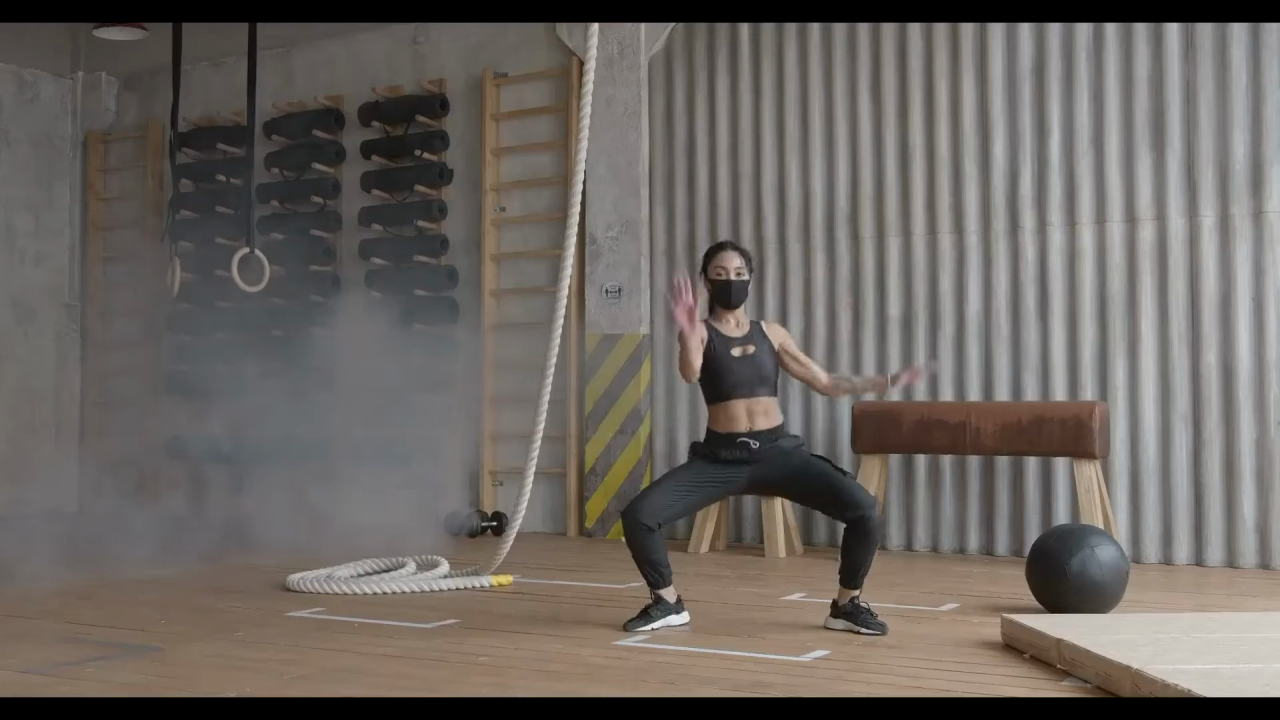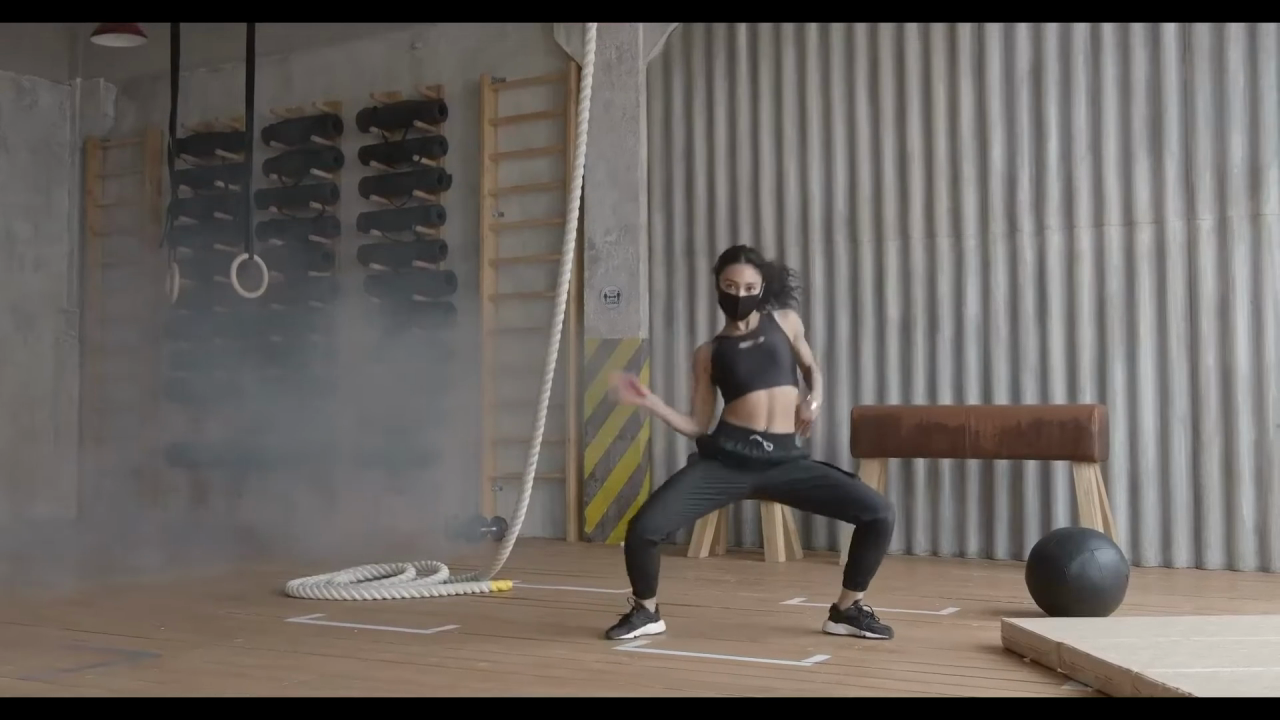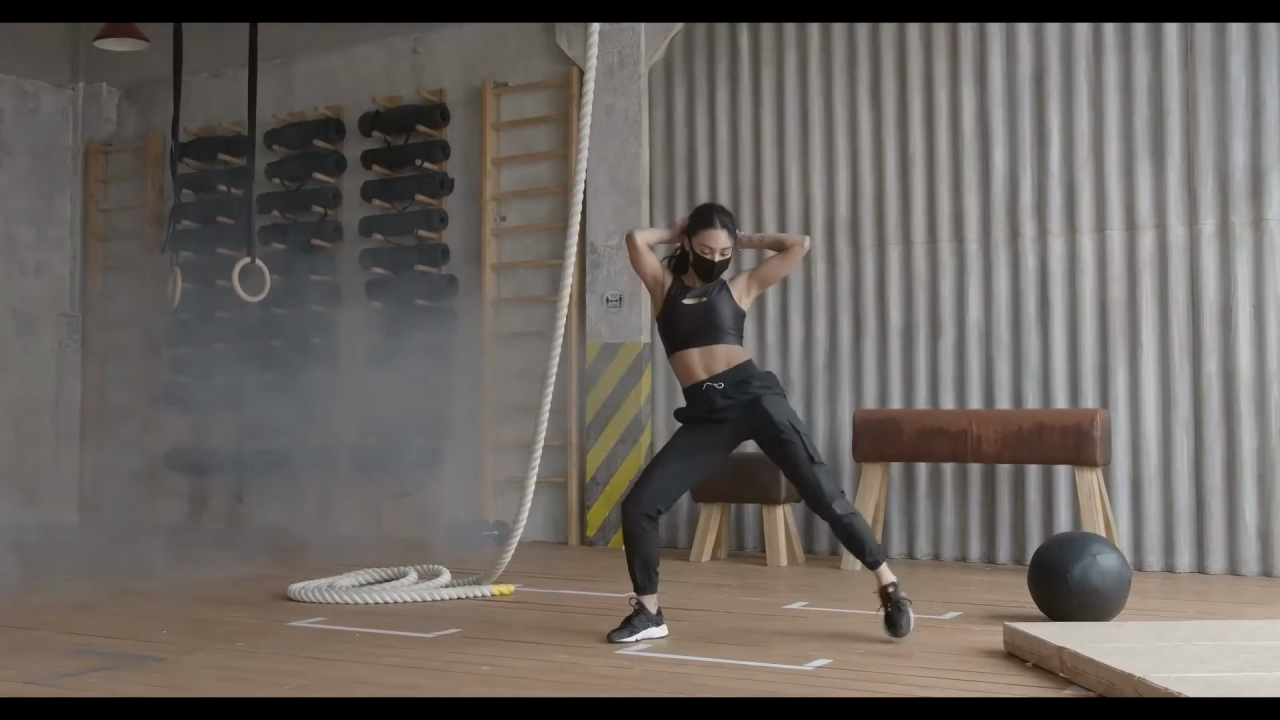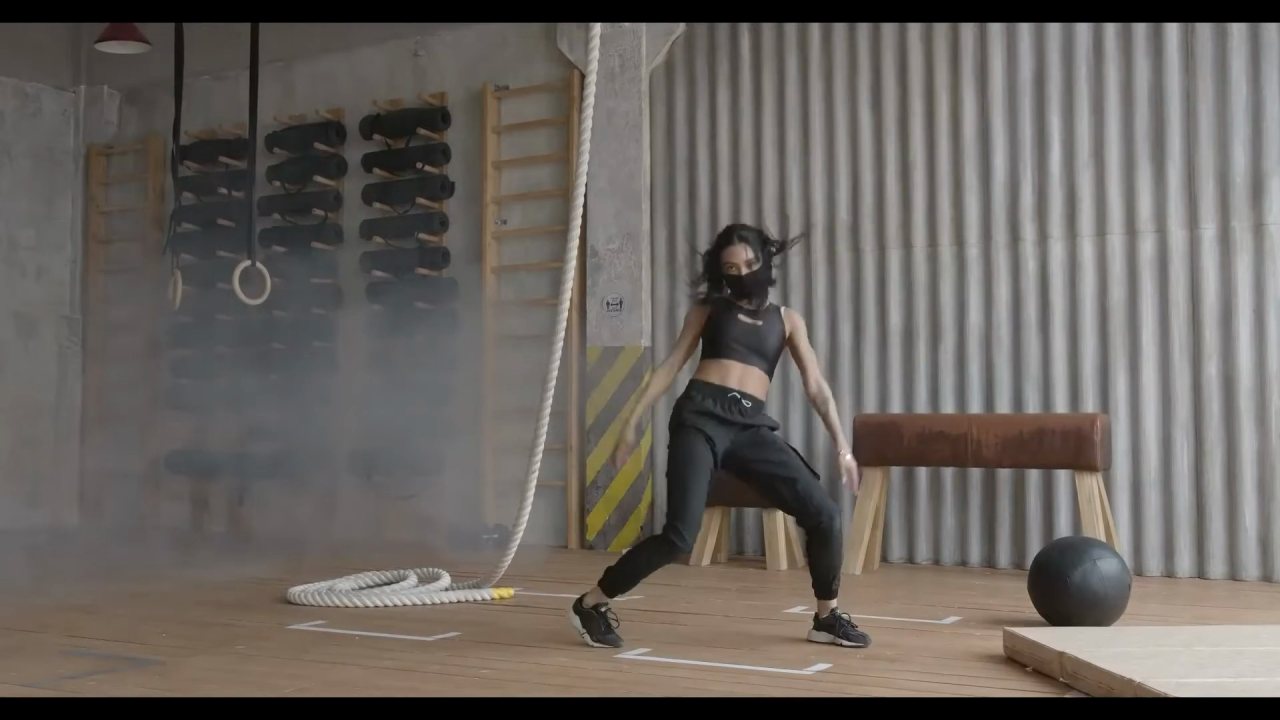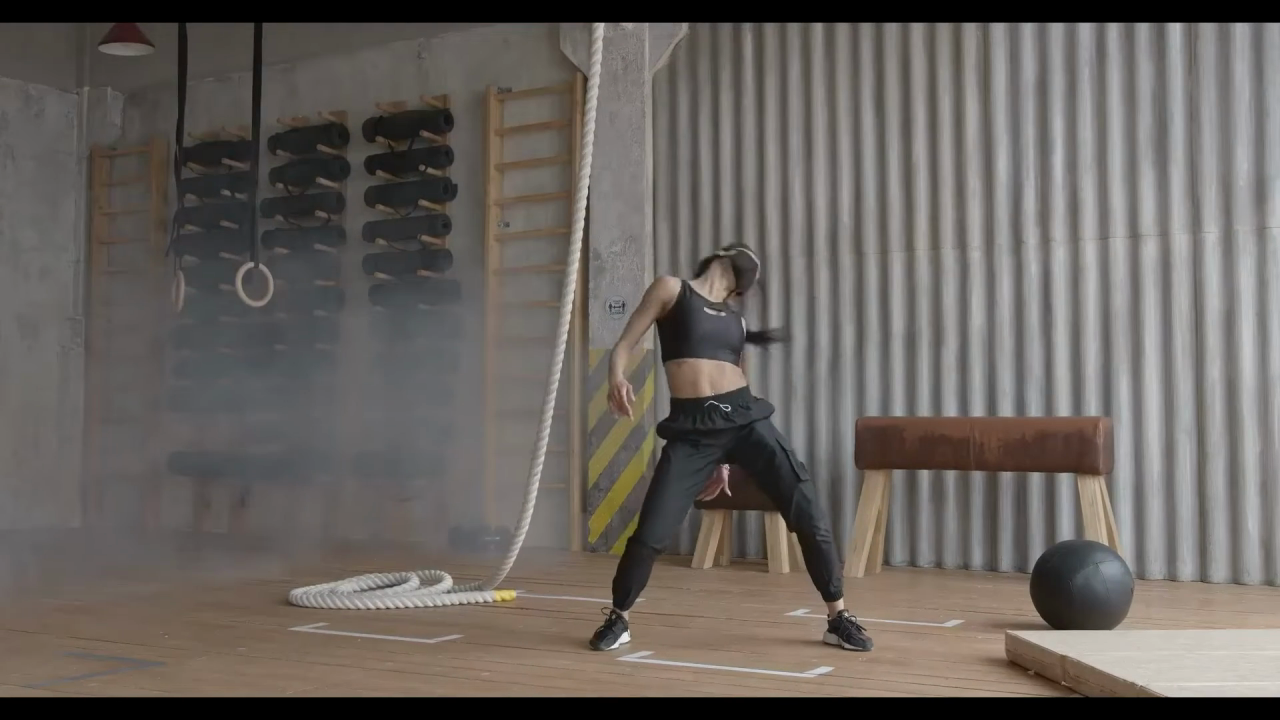
dt=1s
person 1, frame 1
left shoulder: (771, 333)
right shoulder: (699, 333)
left elbow: (822, 381)
right elbow: (691, 373)
left wrist: (885, 382)
right wrist: (686, 327)
left hip: (778, 451)
right hip: (721, 457)
left knee: (864, 510)
right knee: (638, 516)
left ankle: (846, 604)
right ankle: (668, 601)
person 1, frame 2
left shoulder: (784, 320)
right shoulder: (708, 352)
left elbow: (811, 368)
right elbow: (698, 426)
left wrist: (813, 398)
right wrist: (648, 401)
left hip: (785, 461)
right hip: (725, 460)
left knee: (880, 513)
right knee: (644, 528)
left ankle: (846, 609)
right ankle: (647, 610)
person 1, frame 3
left shoulder: (739, 288)
right shoulder: (664, 287)
left elbow: (800, 245)
right elbow: (636, 240)
left wrist: (748, 239)
right wrist: (679, 235)
left hip: (754, 397)
right hip: (705, 415)
left knee: (823, 493)
right knee: (637, 506)
left ankle: (889, 585)
right ankle: (647, 610)
person 1, frame 4
left shoulder: (787, 319)
right shoulder: (707, 310)
left elbow: (815, 383)
right elbow: (670, 367)
left wrist: (841, 444)
right wrist: (631, 421)
left hip: (751, 427)
right hip: (701, 418)
left knee: (824, 514)
right knee: (680, 536)
left ankle: (827, 615)
right ankle: (592, 604)
person 1, frame 5
left shoulder: (734, 319)
right shoulder: (671, 288)
right elbow: (624, 348)
left wrist: (721, 461)
right wrist: (617, 380)
left hip: (746, 420)
right hip: (690, 429)
left knee: (809, 516)
right knee: (650, 534)
left ankle: (839, 618)
right ankle: (618, 617)
